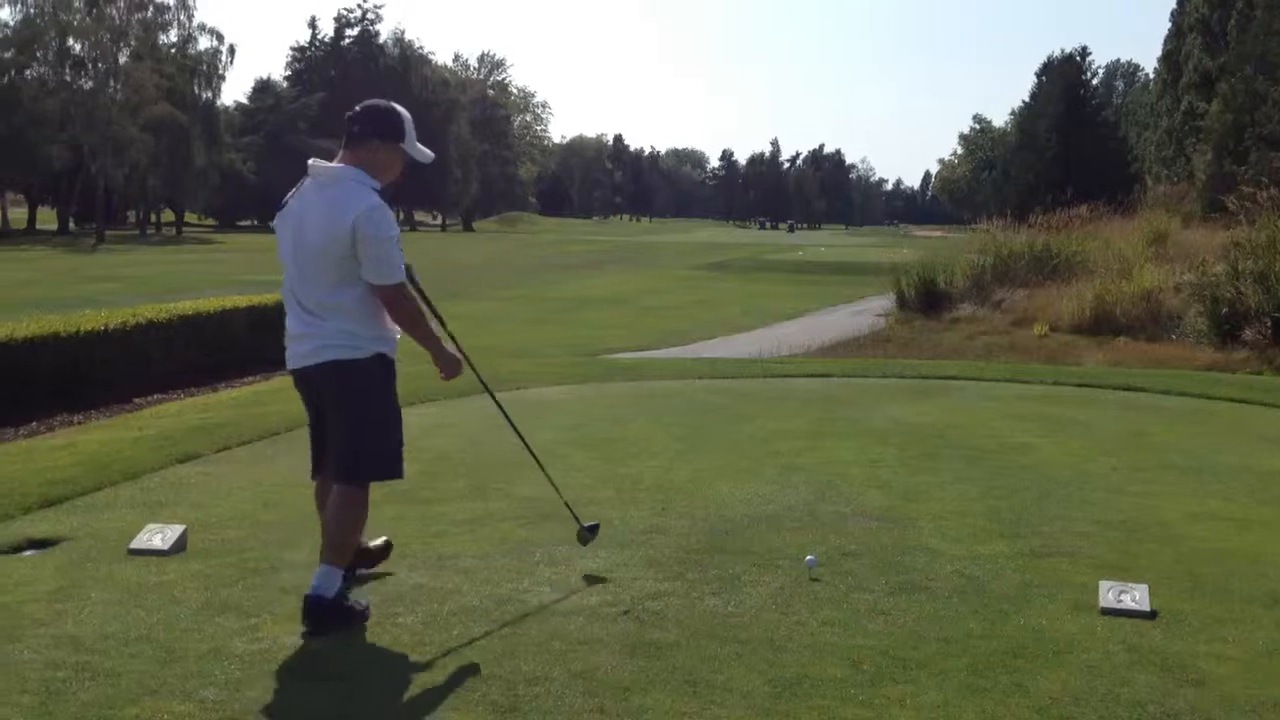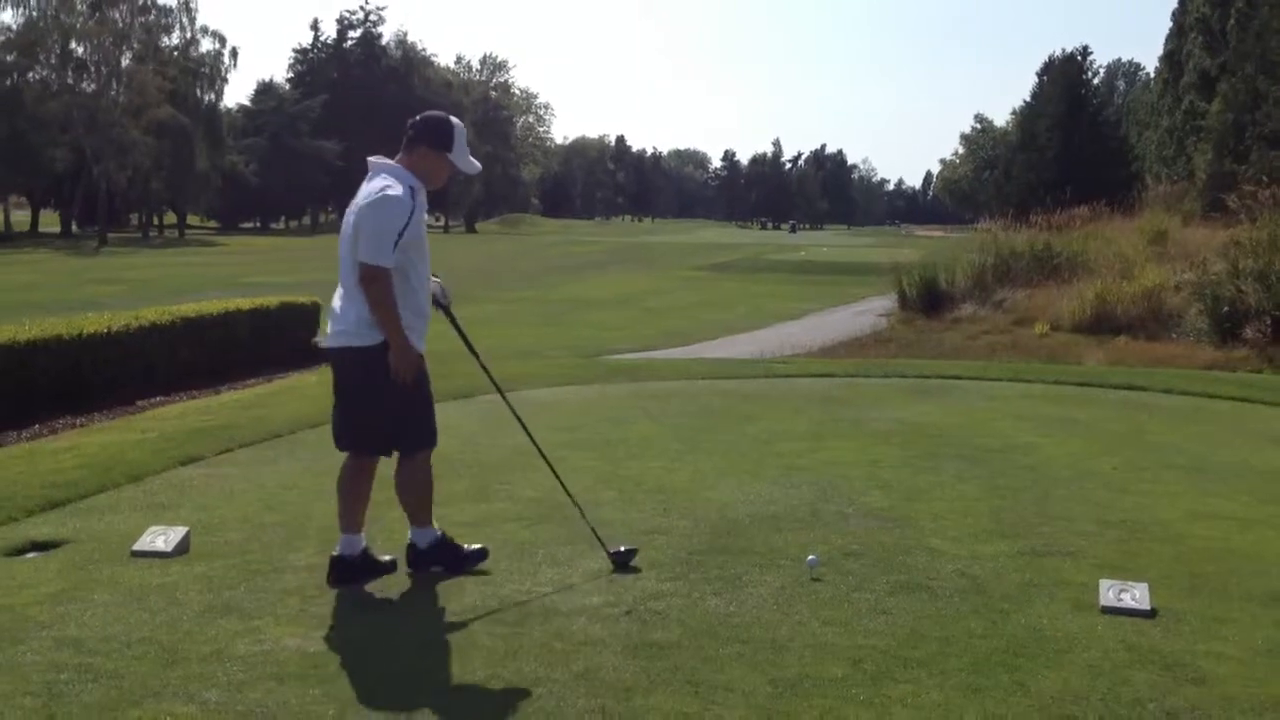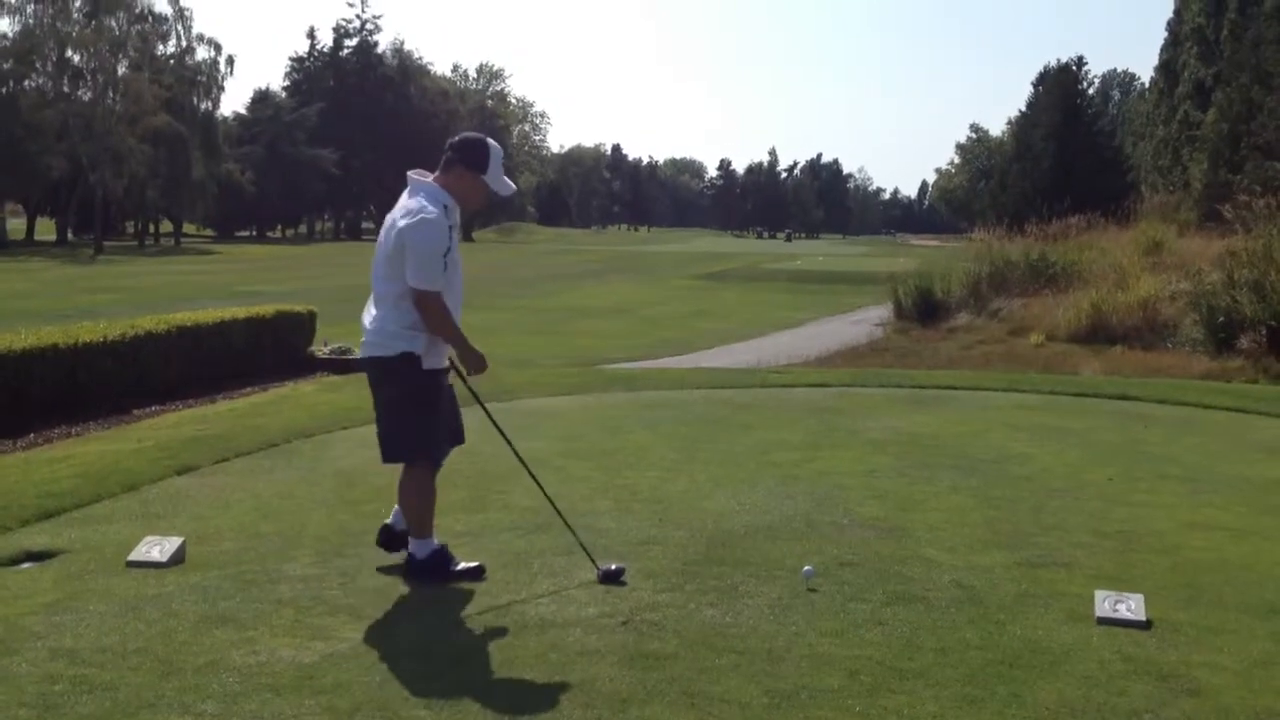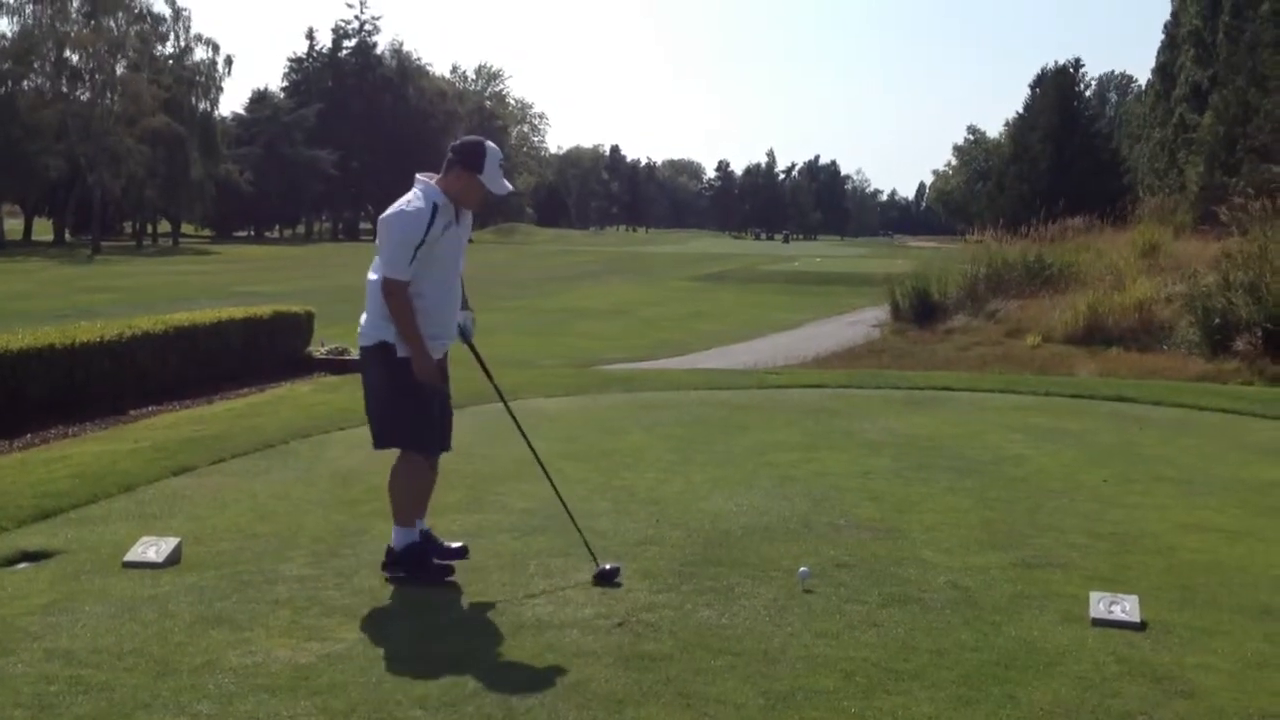
dt=0.5s
person 1, frame 1
left shoulder: (299, 195)
right shoulder: (368, 210)
right elbow: (393, 298)
right wrist: (440, 351)
left hip: (306, 354)
right hip: (356, 357)
left knee: (331, 466)
right knee: (354, 478)
left ankle: (345, 550)
right ankle: (325, 595)
person 1, frame 2
left shoulder: (388, 188)
right shoulder: (394, 199)
right elbow: (373, 277)
left wrist: (424, 285)
right wrist: (401, 344)
left hip: (353, 341)
right hip: (379, 346)
left knee: (363, 450)
right knee: (415, 446)
left ankle: (349, 554)
right ankle: (425, 545)
person 1, frame 3
left shoulder: (431, 205)
right shoulder: (428, 221)
right elbow: (426, 301)
left wrist: (453, 349)
right wrist: (466, 350)
left hip: (412, 350)
right hip: (404, 354)
left knee: (433, 448)
right knee: (422, 456)
left ankle: (401, 526)
right ankle: (423, 555)
person 1, frame 4
left shoulder: (459, 213)
right shoulder: (411, 216)
right elbow: (394, 290)
left wrist: (463, 310)
right wrist: (418, 354)
left hip: (429, 348)
right hip: (396, 349)
left knee: (430, 448)
right knee: (414, 448)
left ankle: (415, 534)
right ankle: (403, 548)
